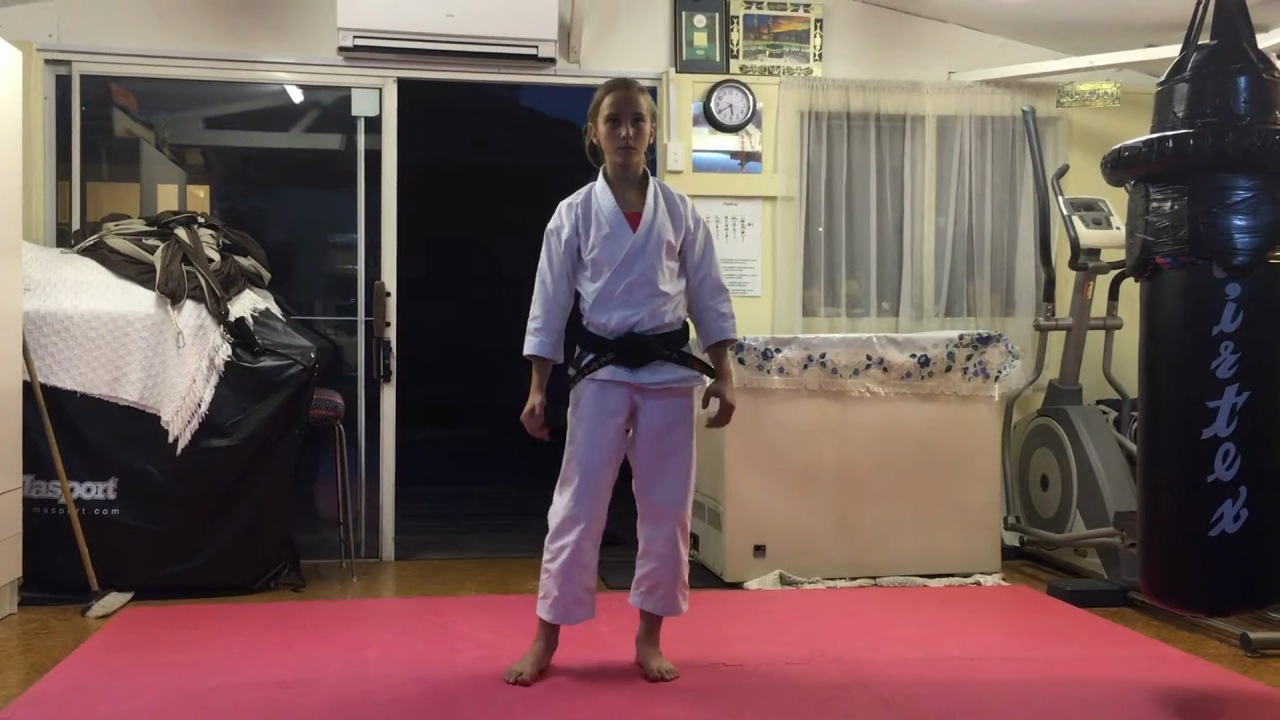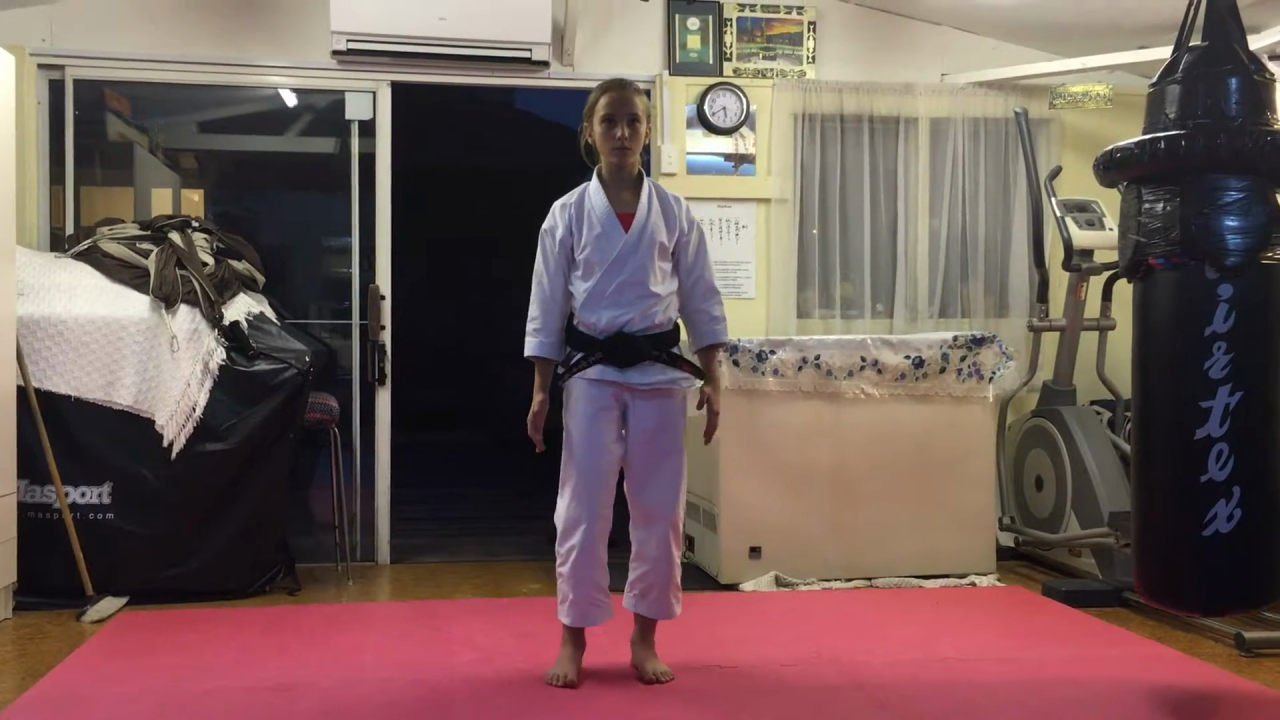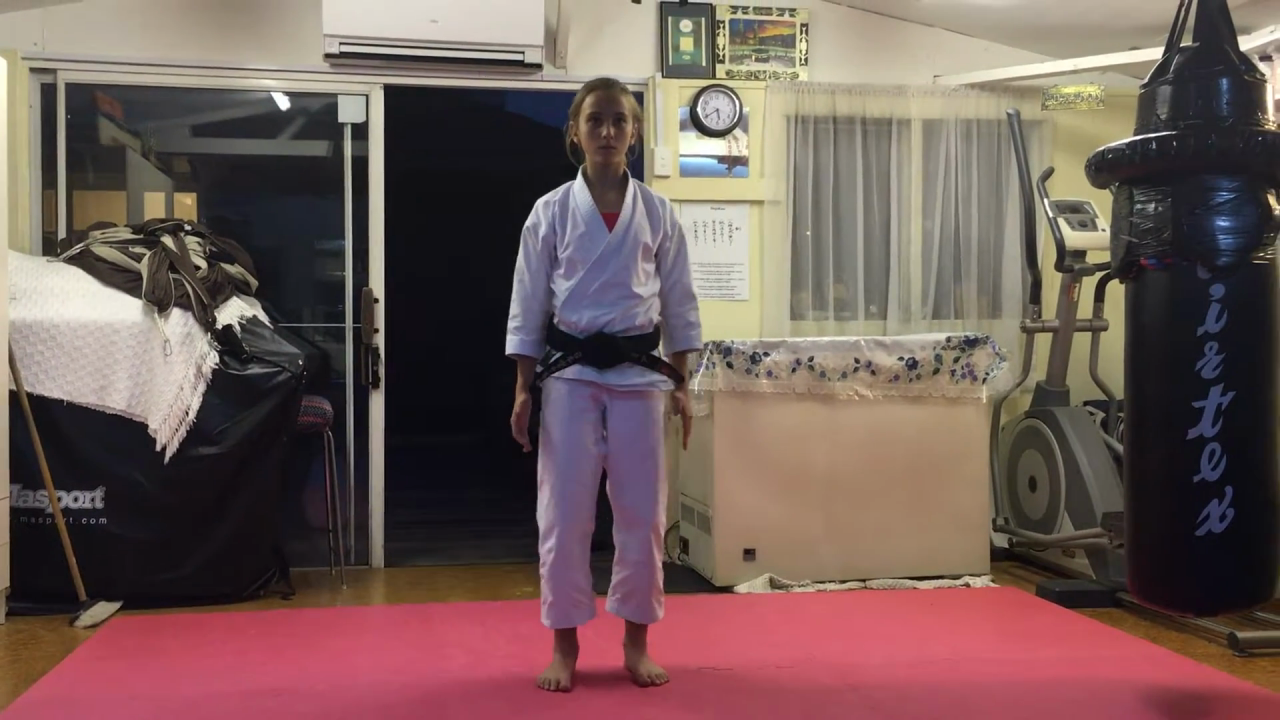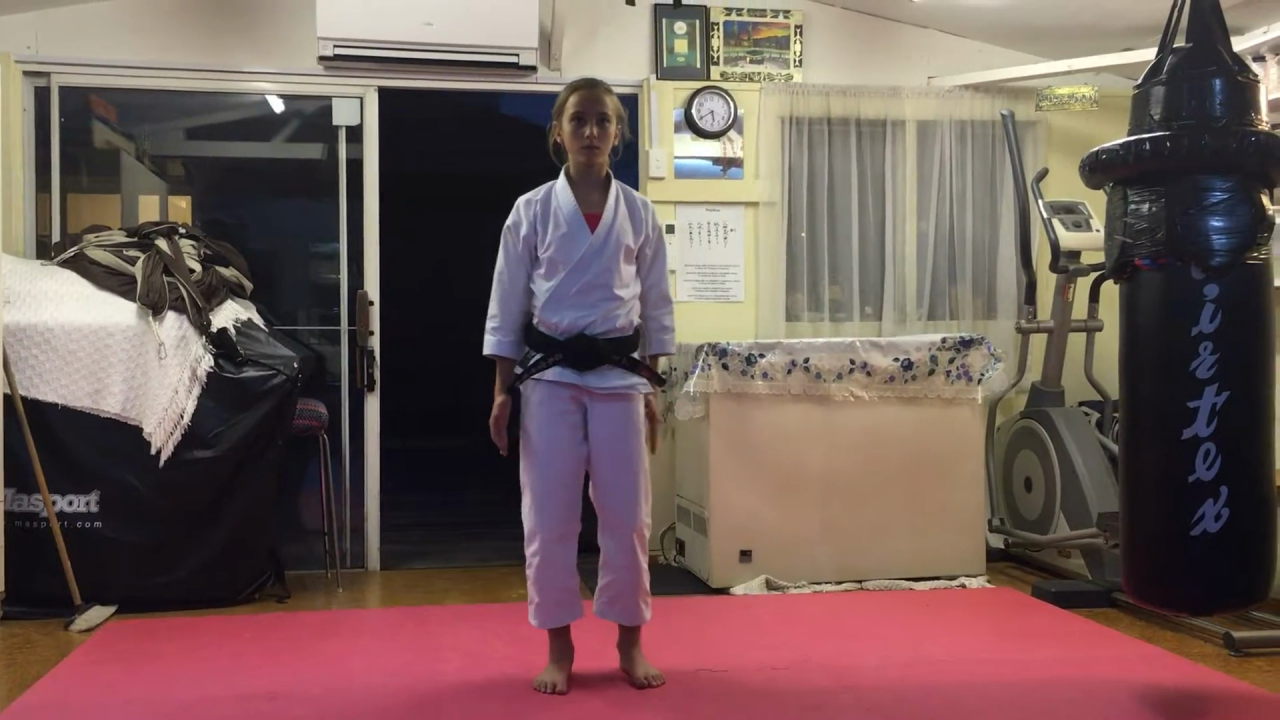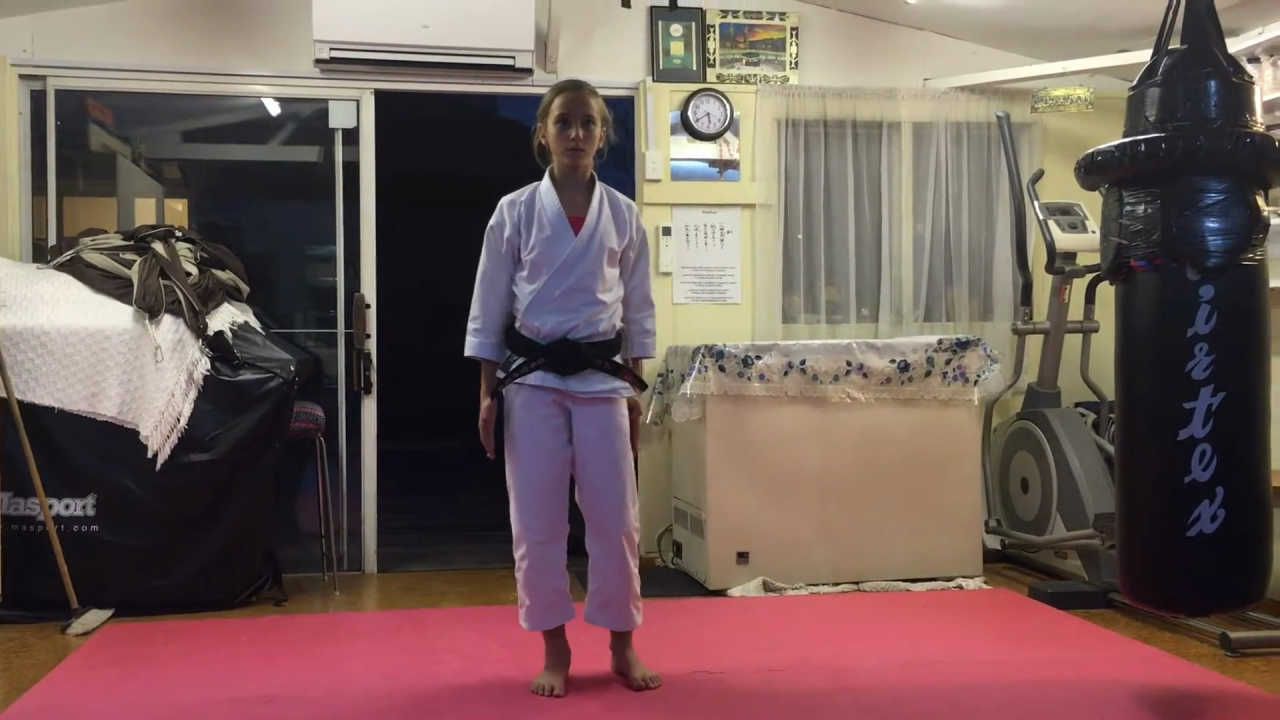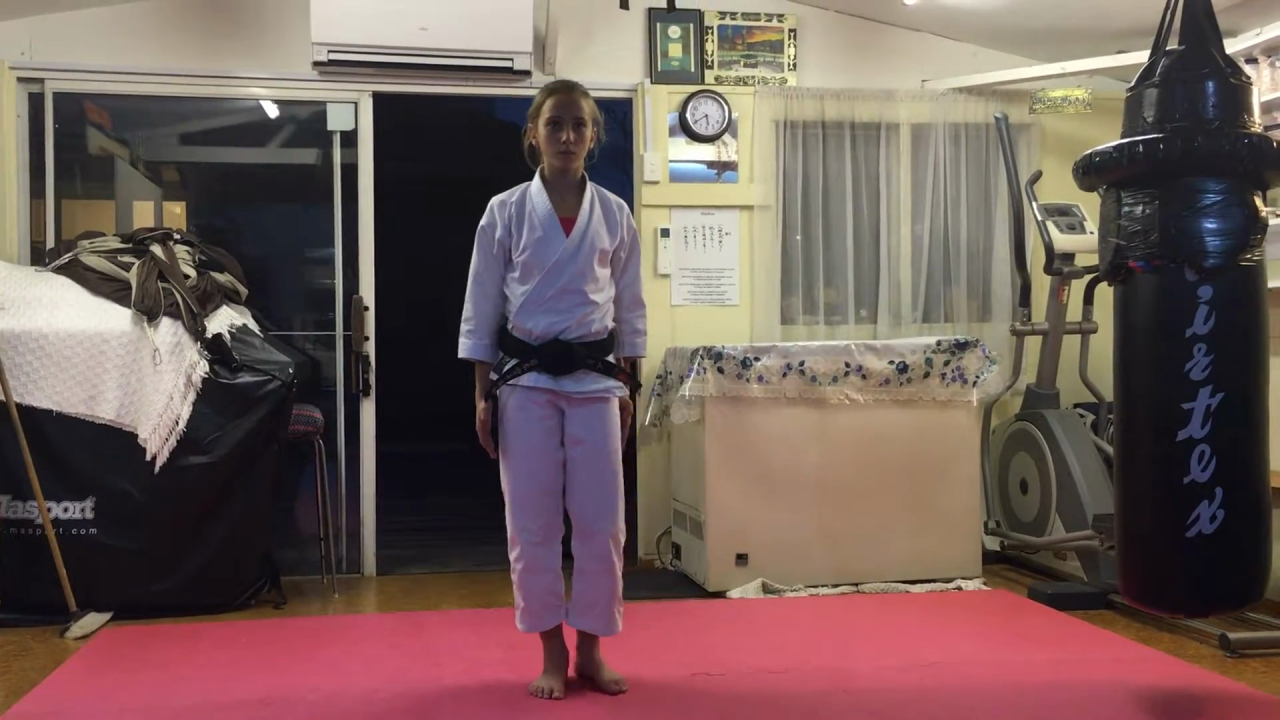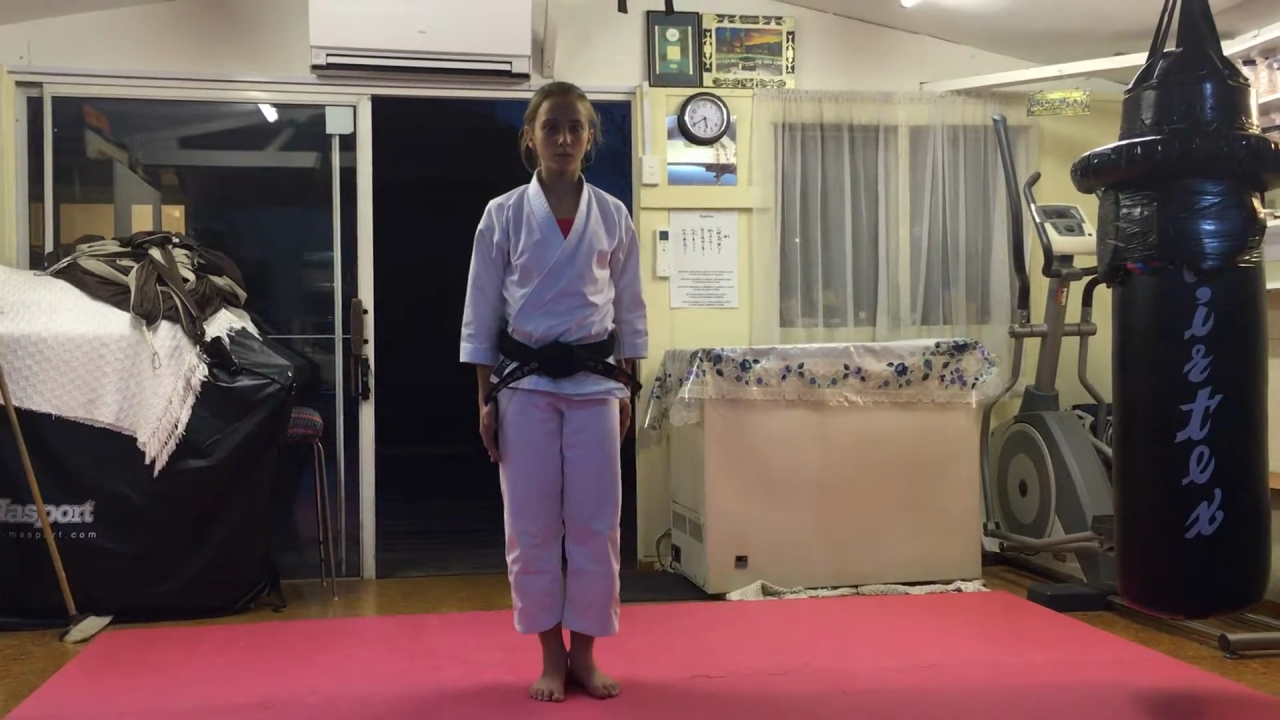
dt=0.2s
person 1, frame 1
left shoulder: (679, 211)
right shoulder: (574, 213)
left elbow: (709, 296)
right elbow: (550, 302)
left wrist: (722, 375)
right wrist: (538, 387)
left hip: (669, 371)
right hip: (602, 370)
left knee: (666, 507)
right knee: (579, 503)
left ankle: (649, 637)
right ankle: (546, 636)
person 1, frame 2
left shoulder: (674, 212)
right shoulder: (568, 213)
left elbow: (701, 299)
right elbow: (547, 305)
left wrist: (711, 380)
right wrist: (540, 391)
left hip: (659, 371)
right hip: (592, 370)
left knee: (659, 508)
right knee: (583, 505)
left ankle: (644, 638)
right ankle: (575, 637)
person 1, frame 3
left shoulder: (657, 212)
right shoulder: (551, 211)
left elbow: (679, 303)
right elbow: (527, 304)
left wrist: (679, 384)
right wrist: (523, 389)
left hip: (637, 373)
right hip: (570, 372)
left knee: (642, 511)
right knee: (564, 509)
left ankle: (636, 641)
right ankle: (565, 642)
person 1, frame 4
left shoulder: (638, 213)
right shoulder: (533, 210)
left elbow: (656, 305)
right elbow: (507, 303)
left wrist: (651, 386)
right wrist: (503, 389)
left hip: (617, 374)
right hip: (550, 374)
left knee: (626, 514)
right knee: (549, 514)
left ankle: (630, 642)
right ankle: (559, 646)
person 1, frame 5
left shoulder: (623, 214)
right shoulder: (515, 211)
left elbow: (638, 307)
right elbow: (489, 306)
left wrist: (634, 389)
right wrist: (488, 393)
left hip: (601, 378)
right hip: (533, 378)
left knee: (615, 517)
right knee: (537, 520)
left ankle: (622, 644)
right ankle: (555, 650)
person 1, frame 6
left shoulder: (614, 214)
right shoulder: (506, 211)
left elbow: (630, 307)
right elbow: (482, 307)
left wrist: (626, 388)
right wrist: (483, 394)
left hip: (594, 379)
right hip: (526, 379)
left knee: (600, 519)
right knee: (533, 521)
left ankle: (590, 648)
right ankle: (553, 652)
person 1, frame 7
left shoulder: (612, 216)
right shoulder: (504, 214)
left elbow: (630, 309)
right elbow: (482, 312)
left wrist: (626, 389)
right wrist: (486, 398)
left hip: (594, 382)
right hip: (526, 383)
left knee: (596, 522)
right knee: (532, 523)
left ankle: (583, 651)
right ankle: (552, 654)
